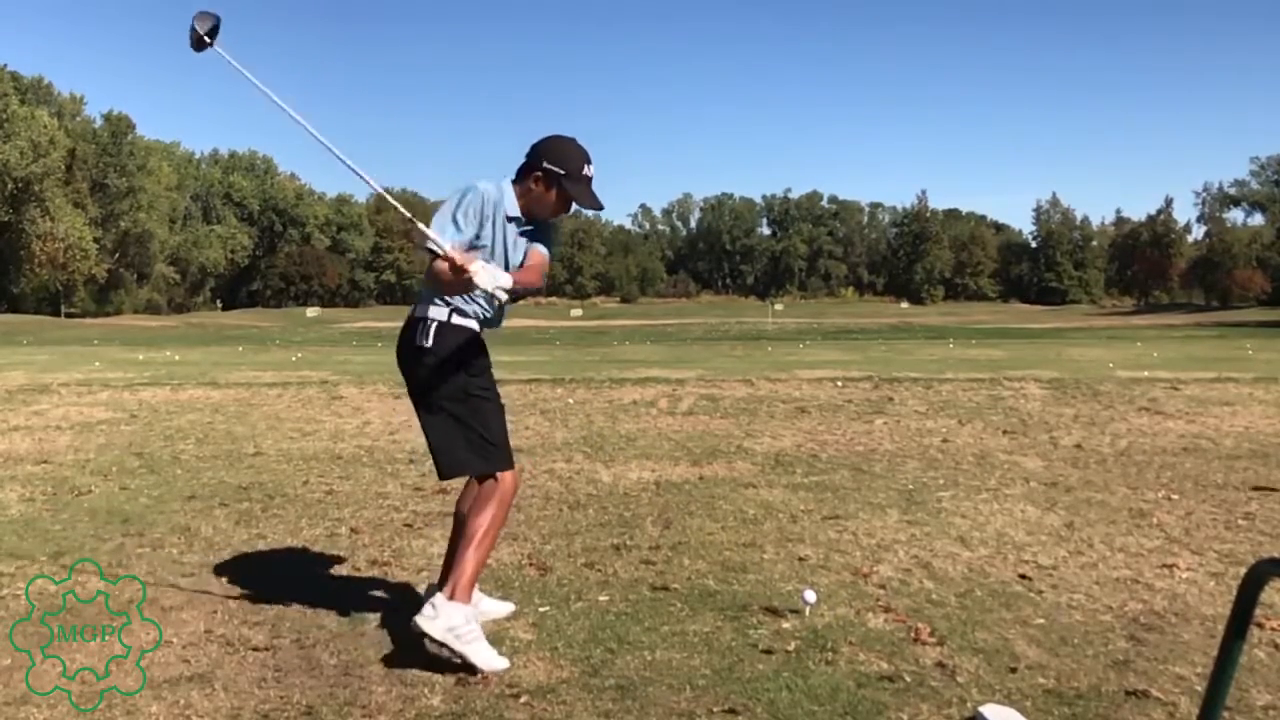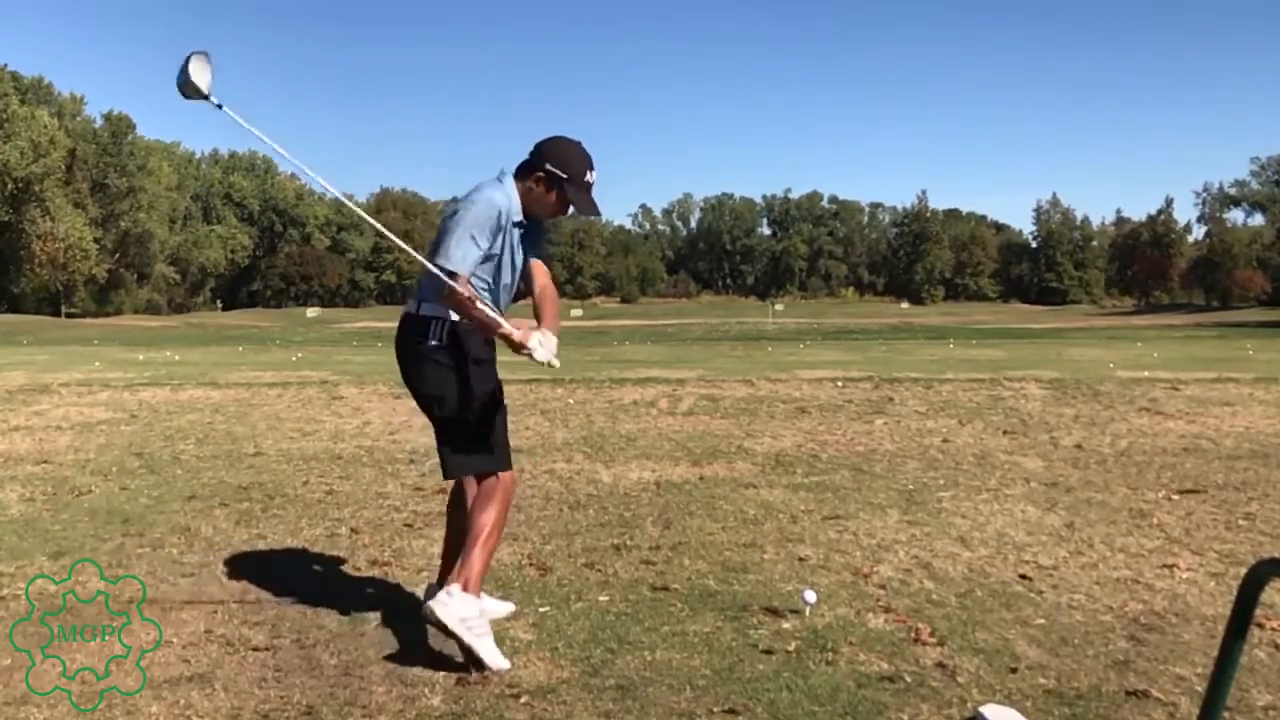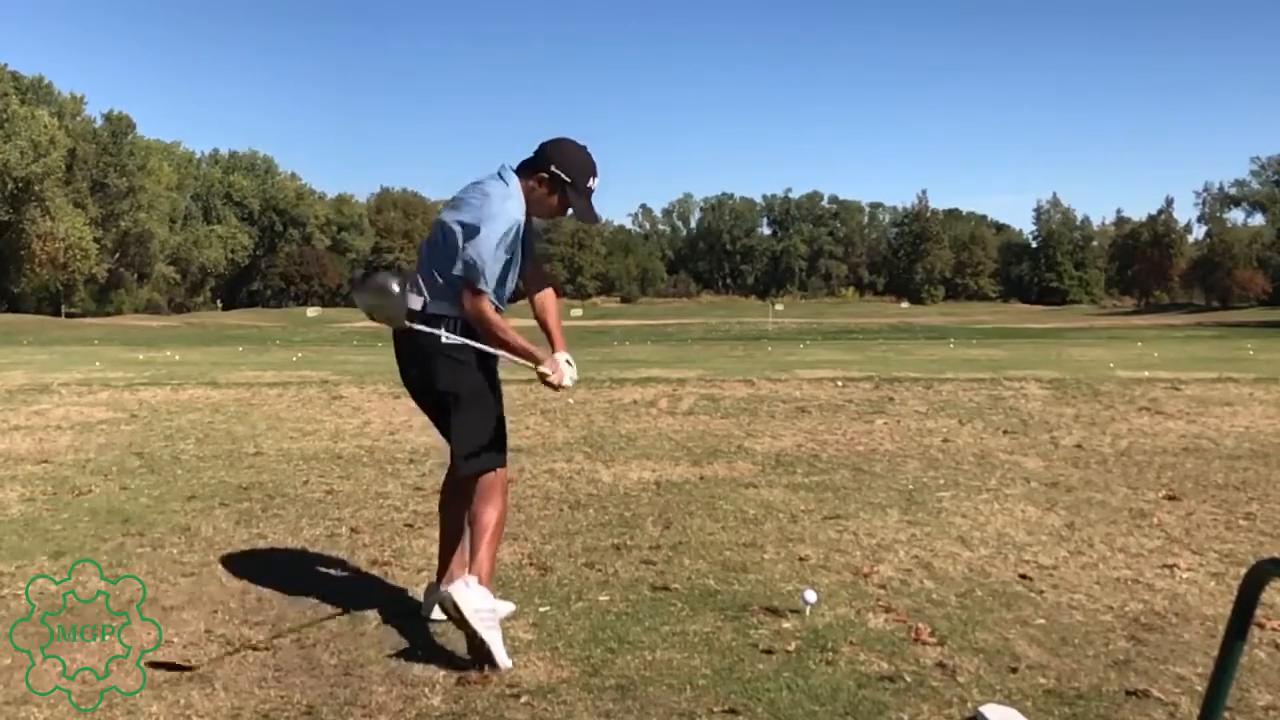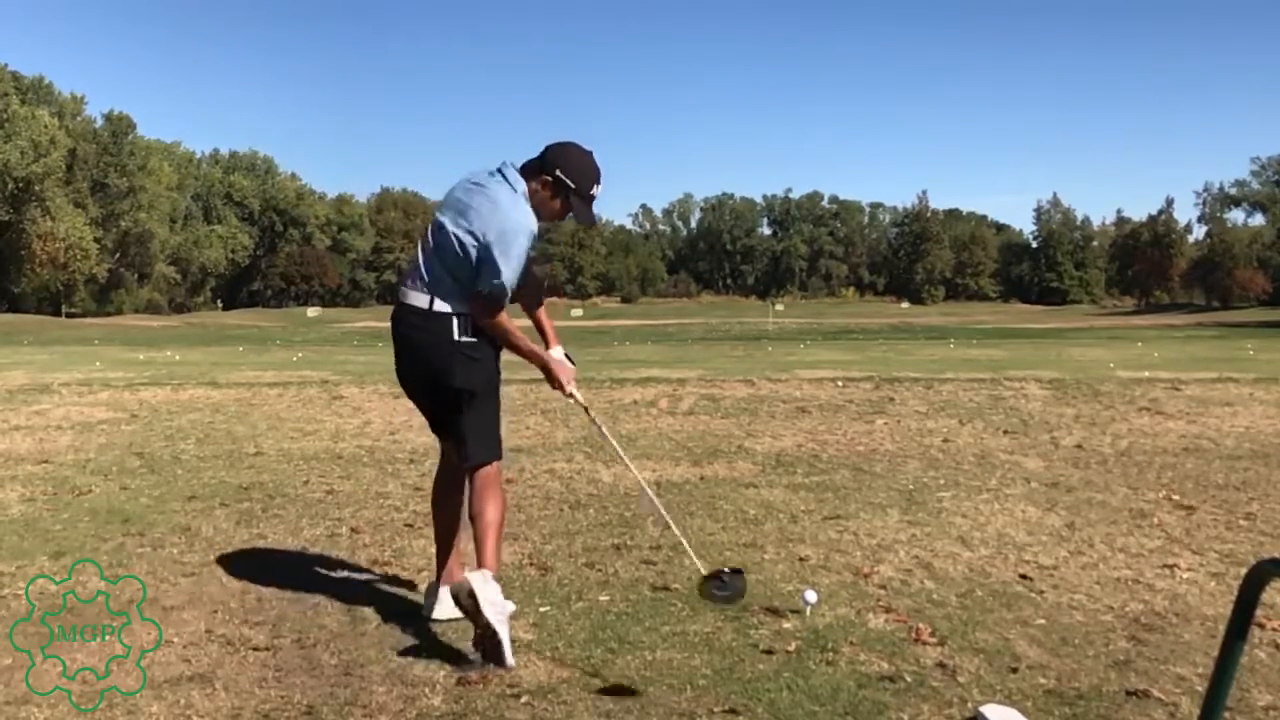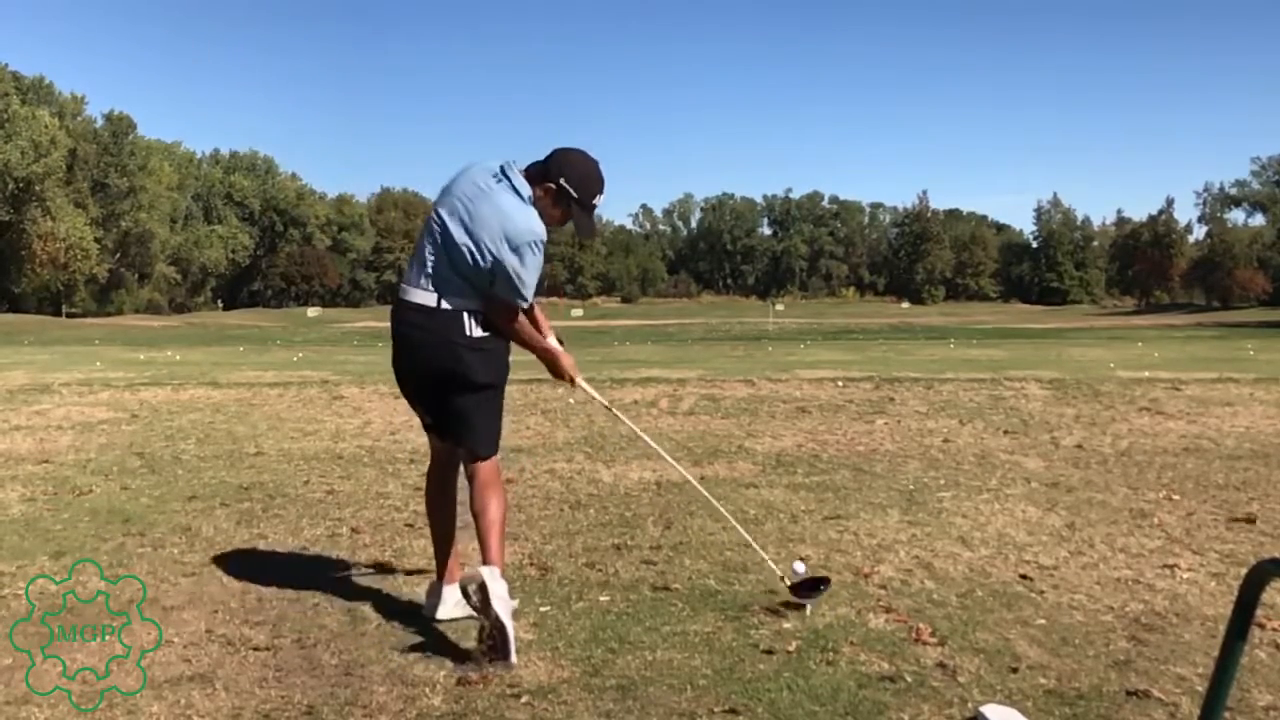
dt=0.2s
person 1, frame 1
left shoulder: (539, 226)
right shoulder: (481, 197)
left elbow: (535, 272)
right elbow: (437, 272)
left wrist: (505, 279)
right wrist: (466, 269)
left hip: (456, 345)
right hip: (441, 341)
left knee: (488, 465)
right knee: (499, 478)
left ankle: (452, 587)
right ankle: (452, 607)
person 1, frame 2
left shoulder: (526, 215)
right shoulder: (492, 205)
left elbow: (540, 280)
right elbow: (453, 291)
left wrist: (545, 332)
right wrist: (512, 333)
left hip: (439, 341)
right hip: (444, 340)
left knee: (474, 462)
right knee: (495, 476)
left ankle: (450, 585)
right ankle: (463, 596)
person 1, frame 3
left shoulder: (505, 196)
right shoulder: (504, 215)
left elbow: (534, 279)
right elbow: (474, 306)
left wrist: (559, 348)
right wrist: (537, 358)
left hip: (422, 334)
right hip: (449, 338)
left knee: (467, 457)
right knee: (489, 470)
left ankle: (448, 585)
right ankle: (474, 588)
person 1, frame 4
left shoulder: (486, 181)
right shoulder: (518, 224)
left elbow: (519, 281)
right elbow: (489, 313)
left wrist: (552, 342)
right wrist: (545, 362)
left hip: (412, 326)
right hip: (454, 336)
left knee: (454, 455)
right knee: (483, 466)
left ankle: (446, 585)
right ankle: (484, 581)
person 1, frame 5
left shoulder: (479, 174)
right shoulder: (527, 230)
right elbow: (508, 316)
left wrist: (546, 330)
right wrist: (551, 356)
left hip: (411, 324)
right hip: (464, 335)
left knee: (444, 455)
right knee: (481, 463)
left ankle: (447, 586)
right ankle: (492, 577)
